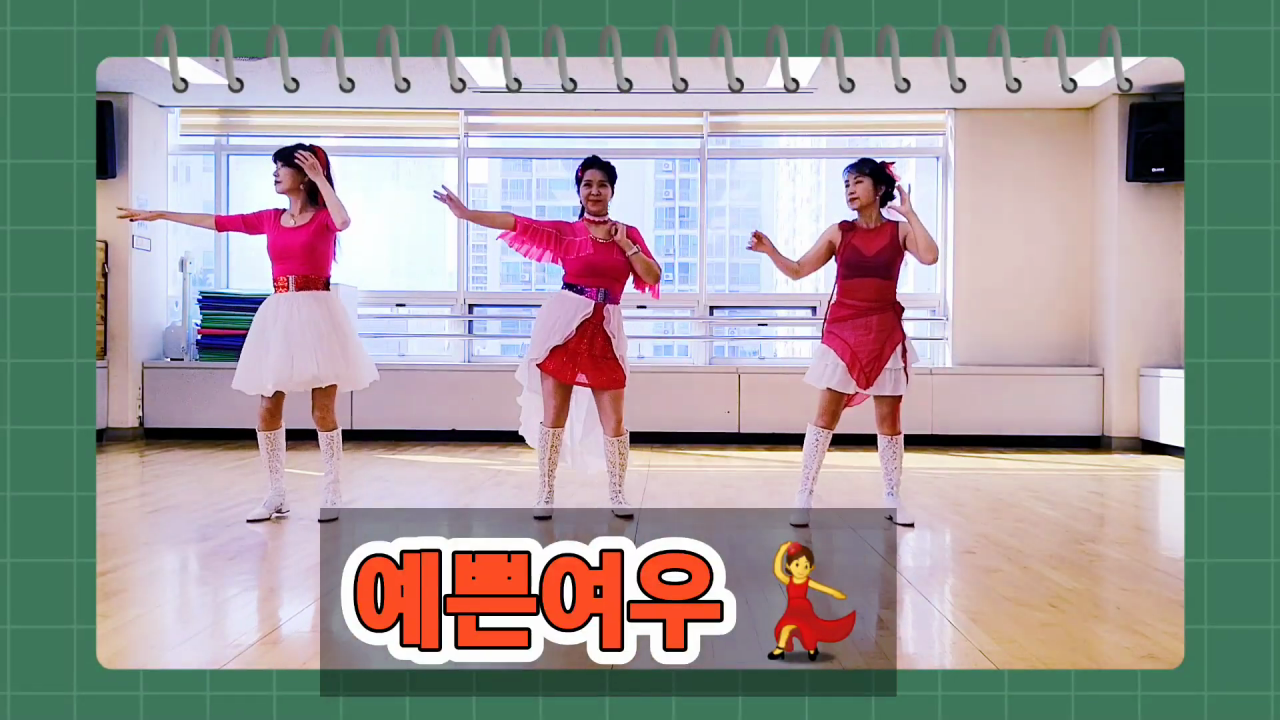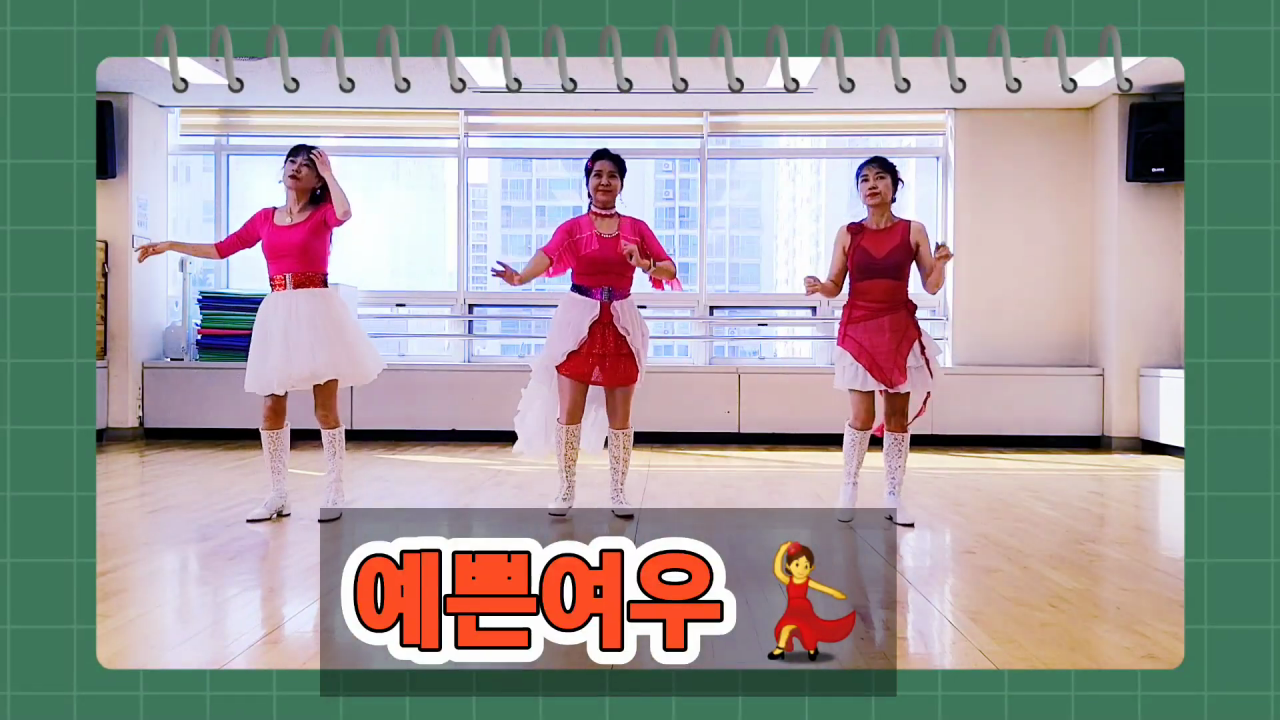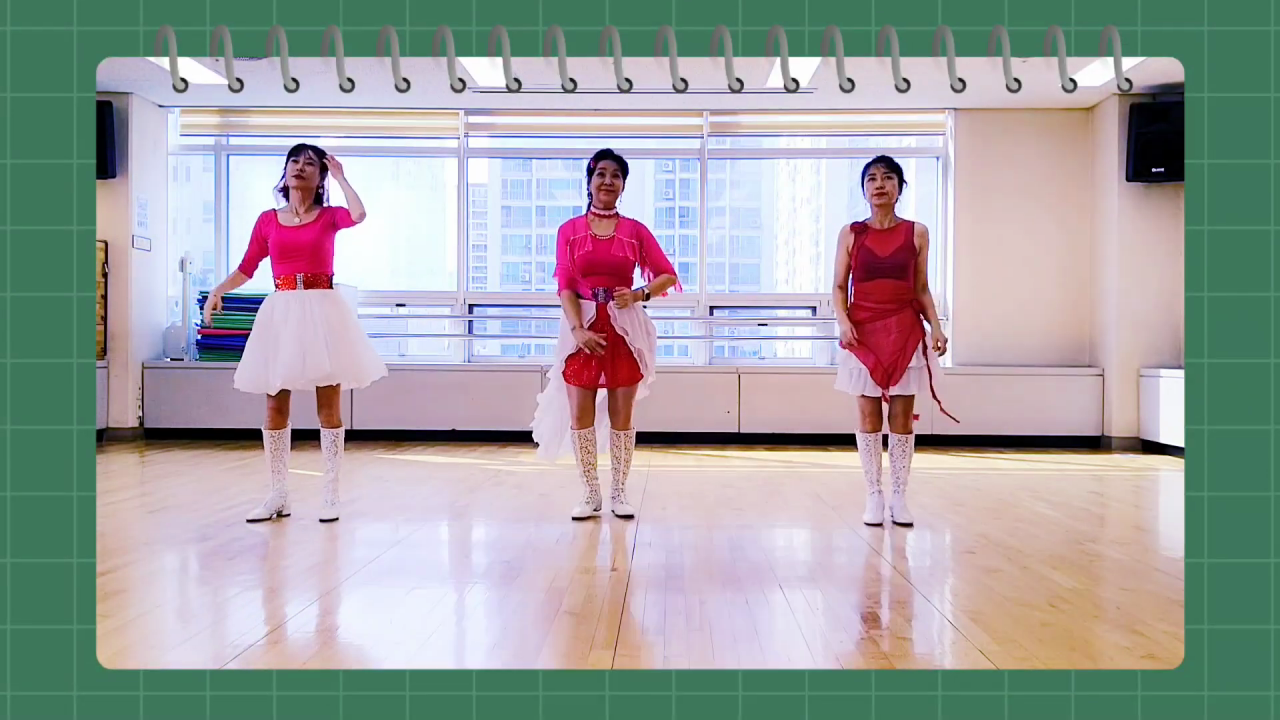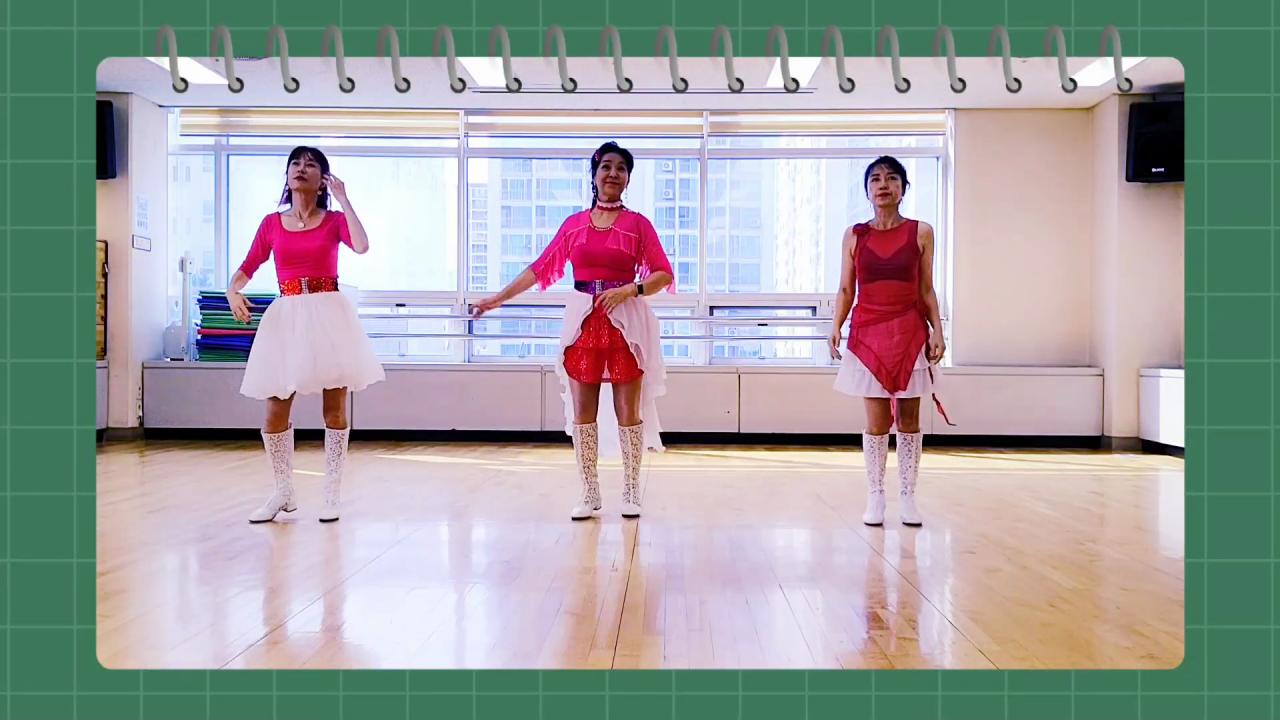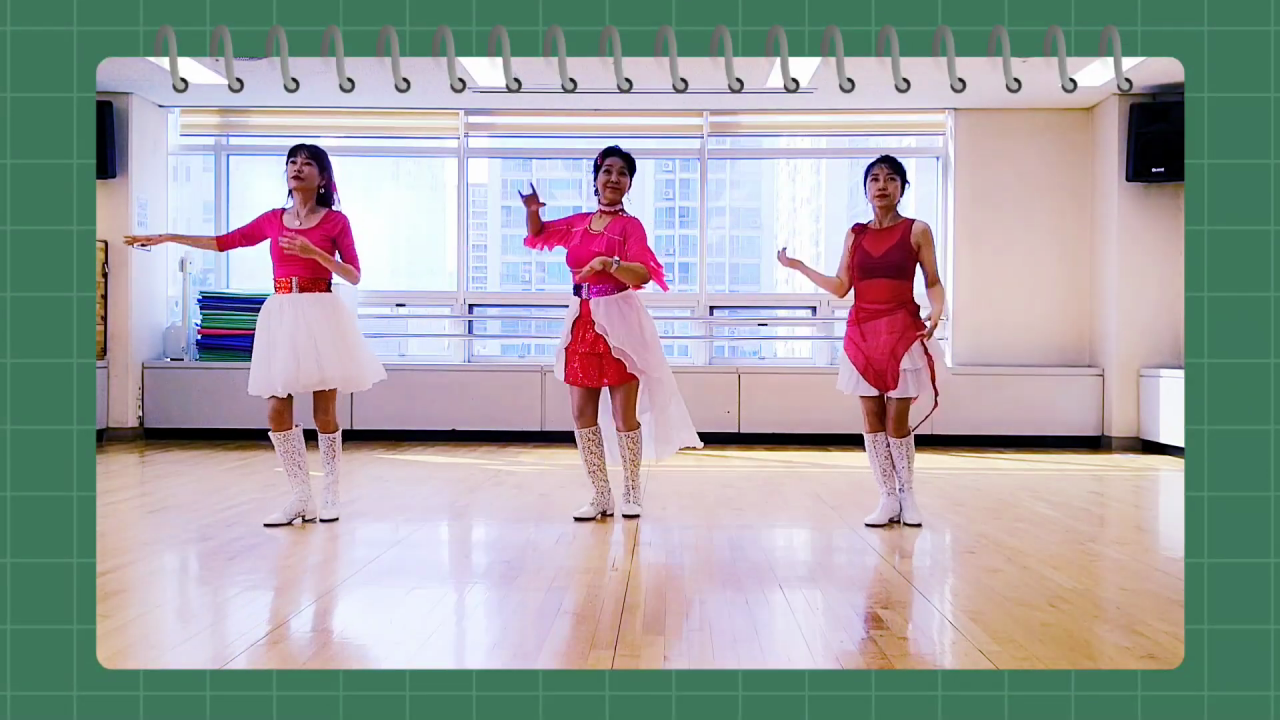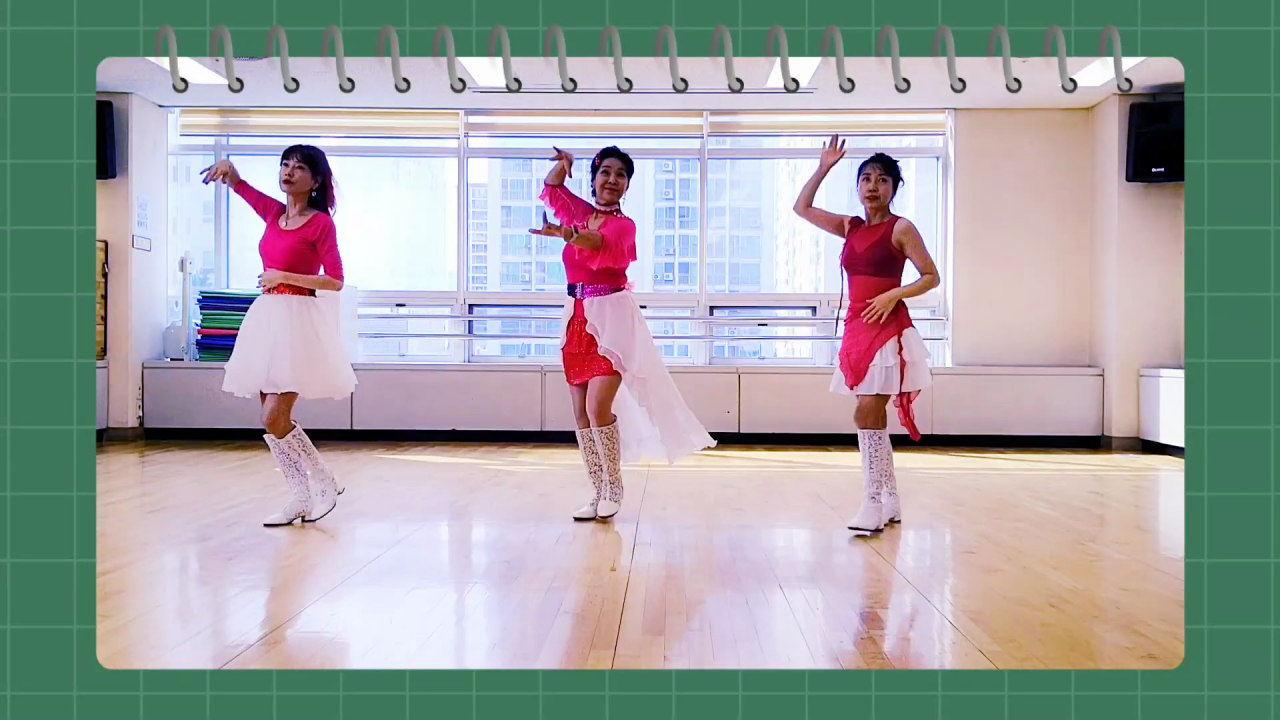
dt=0.2s
person 1, frame 1
left shoulder: (324, 216)
right shoulder: (269, 219)
left elbow: (344, 222)
right elbow: (217, 222)
left wrist: (320, 179)
right wrist: (158, 214)
left hip: (317, 312)
right hip: (279, 314)
left knee: (323, 412)
right knee: (267, 411)
left ankle: (332, 493)
right ankle: (276, 495)
person 1, frame 2
left shoulder: (322, 214)
right shoulder: (264, 218)
left elbow: (345, 212)
right elbow: (220, 250)
left wrist: (329, 172)
right wrist: (170, 246)
left hip: (318, 310)
right hip: (278, 312)
left knee: (326, 409)
right knee: (272, 410)
left ankle: (334, 493)
right ankle: (278, 495)
person 1, frame 3
left shoulder: (330, 216)
right shoulder: (267, 220)
left elbow: (359, 213)
right elbow: (245, 269)
left wrist: (340, 176)
right wrist: (217, 291)
left hip: (323, 311)
right hip: (282, 313)
left knee: (328, 409)
right knee: (275, 409)
left ankle: (331, 494)
right ankle: (277, 495)
person 1, frame 4
left shoulder: (335, 220)
right shoulder: (271, 223)
left elbow: (362, 247)
right elbow: (246, 268)
left wrist: (343, 199)
right wrist: (233, 293)
left hip: (328, 315)
right hip: (286, 316)
left knee: (334, 411)
right knee: (274, 413)
left ankle: (332, 494)
right ankle: (283, 491)
person 1, frame 5
left shoulder: (336, 220)
right shoulder: (272, 220)
left elbow: (354, 276)
right elbow: (222, 242)
left wrist: (317, 254)
right wrist: (167, 238)
left hip: (320, 315)
right hip: (280, 317)
left knee: (325, 415)
right knee: (277, 414)
left ankle: (331, 493)
right ankle: (301, 496)
person 1, frame 6
left shoulder: (320, 224)
right shoulder: (274, 213)
left elbow: (335, 281)
right elbow: (237, 184)
left wrist: (282, 276)
right wrist: (226, 168)
left hip: (299, 318)
right hip: (266, 318)
left knee: (274, 419)
right knee: (274, 419)
left ankle: (323, 482)
right ankle: (301, 497)
person 2, frame 1
left shoulder: (900, 231)
right shoulder: (839, 233)
left elbow: (930, 256)
right elbow: (797, 270)
left wrist: (908, 213)
right wrist: (769, 250)
left hip: (885, 331)
right hip: (842, 330)
left knee: (888, 419)
right knee: (826, 414)
left ankle: (893, 497)
right ankle: (805, 492)
person 2, frame 2
left shoulder: (912, 230)
right shoulder: (848, 234)
left elbow: (931, 285)
right elbow: (834, 287)
left wrist: (939, 263)
right wrist: (818, 285)
left hip: (899, 330)
right hip: (857, 331)
left knee: (896, 417)
right knee: (861, 416)
left ankle: (894, 497)
right ankle: (850, 486)
person 2, frame 3
left shoulder: (917, 233)
right shoulder: (851, 234)
left elbow: (921, 289)
right elbow: (840, 286)
left wrist: (936, 327)
right wrist: (843, 321)
left hip: (905, 331)
right hip: (864, 333)
left knee: (902, 418)
right knee: (869, 418)
left ankle: (898, 497)
right ankle: (874, 495)
person 2, frame 4
left shoulder: (921, 232)
right shoulder: (854, 235)
left elbow: (926, 290)
right elbow: (846, 290)
left wrist: (937, 332)
right wrist: (835, 330)
left hip: (910, 332)
right hip: (867, 334)
left knee: (909, 418)
right knee: (876, 420)
left ankle: (907, 496)
right ankle: (875, 495)
person 2, frame 5
left shoulder: (917, 230)
right shoulder: (855, 234)
left elbow: (933, 282)
right elbow: (841, 287)
left wrist: (936, 312)
right wrist: (800, 267)
left hip: (903, 332)
right hip: (862, 333)
left knee: (898, 421)
right knee: (873, 420)
left ankle: (907, 493)
right ankle: (888, 496)
person 2, frame 6
left shoulder: (901, 228)
right shoulder: (849, 226)
left elbow: (931, 276)
right elbow: (802, 208)
left wrist: (894, 295)
right wrist: (825, 166)
left hip: (889, 332)
right hip: (856, 332)
left knee: (867, 416)
right knee: (868, 419)
left ankle: (873, 499)
right ankle: (888, 499)
person 3, frame 1
left shoulder: (629, 234)
right shoulder: (565, 232)
left elbow: (654, 278)
right elbow: (518, 224)
left wrist: (626, 245)
right wrist: (465, 212)
left hip: (605, 330)
right hip: (564, 324)
left knee: (613, 421)
right knee: (553, 415)
left ankle: (617, 493)
right ankle: (546, 492)
person 3, frame 2
left shoulder: (637, 228)
right shoulder: (572, 228)
left elbow: (670, 271)
right elbow: (549, 256)
left wrist: (643, 263)
right wrist: (520, 277)
left hip: (621, 325)
right hip: (578, 323)
left knee: (619, 416)
right knee: (568, 412)
left ankle: (618, 492)
right ankle: (566, 488)
person 3, frame 3
left shoulder: (636, 231)
right shoulder: (570, 230)
left elbow: (668, 276)
right elbow: (565, 283)
left wrist: (640, 293)
right wrist: (577, 329)
left hip: (625, 327)
right hip: (584, 329)
left knee: (621, 418)
right knee: (580, 417)
left ankle: (618, 493)
right ankle: (591, 494)
person 3, frame 4
left shoulder: (638, 223)
right shoulder: (573, 224)
left elbow: (663, 274)
right elbow: (541, 268)
left wrist: (629, 291)
right wrist: (499, 297)
left hip: (625, 322)
right hip: (582, 320)
left knee: (628, 413)
right knee: (582, 411)
left ankle: (631, 492)
right ankle: (590, 493)
person 3, frame 5
left shoulder: (630, 225)
right shoulder: (577, 223)
left elbow: (644, 273)
right elbow: (537, 233)
left wrist: (608, 265)
right wrist: (532, 209)
left hip: (619, 325)
right hip: (582, 322)
left knee: (625, 414)
right knee: (582, 416)
left ankle: (631, 492)
right ankle: (601, 494)
person 3, frame 6
left shoulder: (623, 225)
right shoulder: (578, 211)
left elbow: (603, 245)
right elbow: (548, 188)
left wrist: (568, 233)
right wrist: (563, 164)
left hip: (612, 320)
right hip: (578, 321)
left knee: (598, 410)
right knee: (582, 416)
left ankle: (612, 487)
right ankle: (600, 493)
